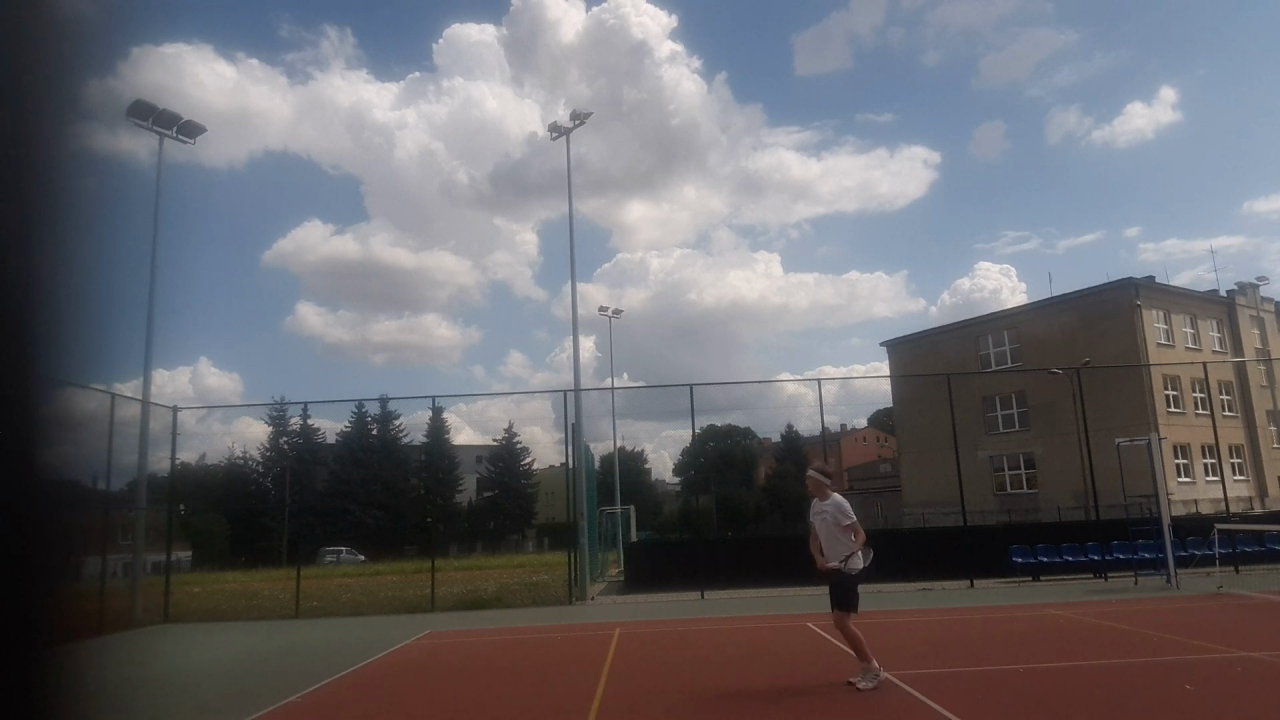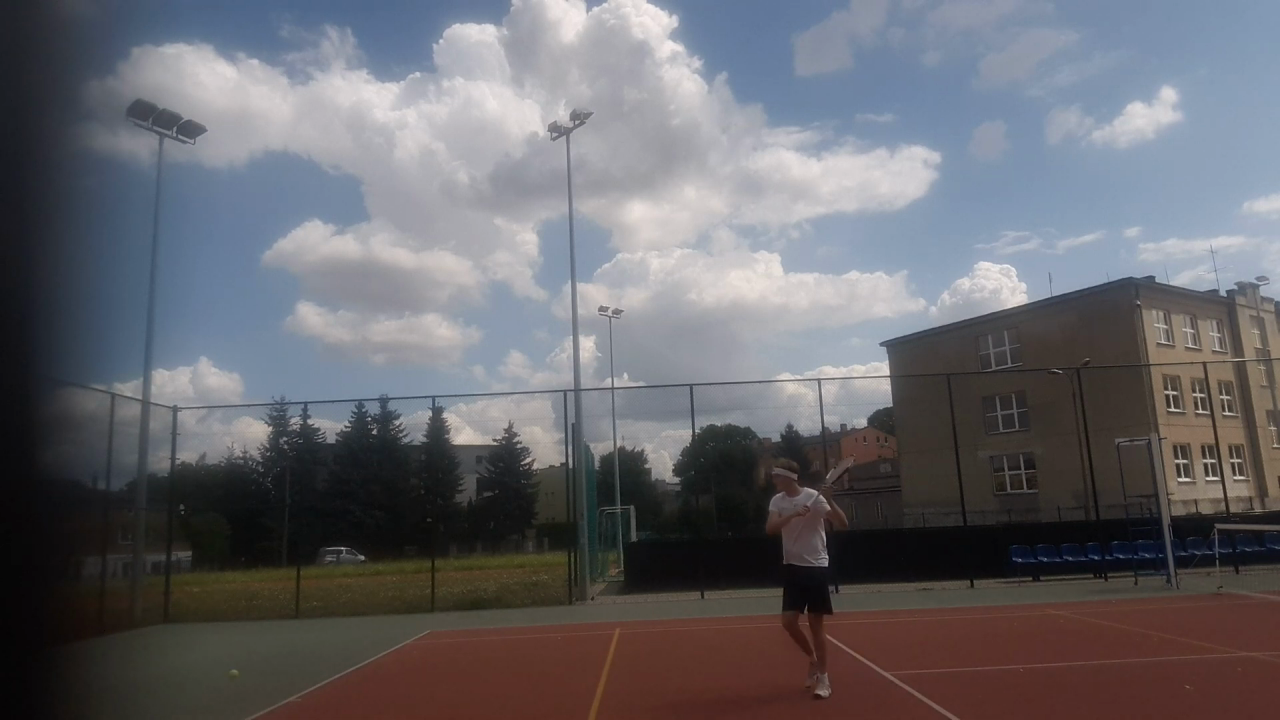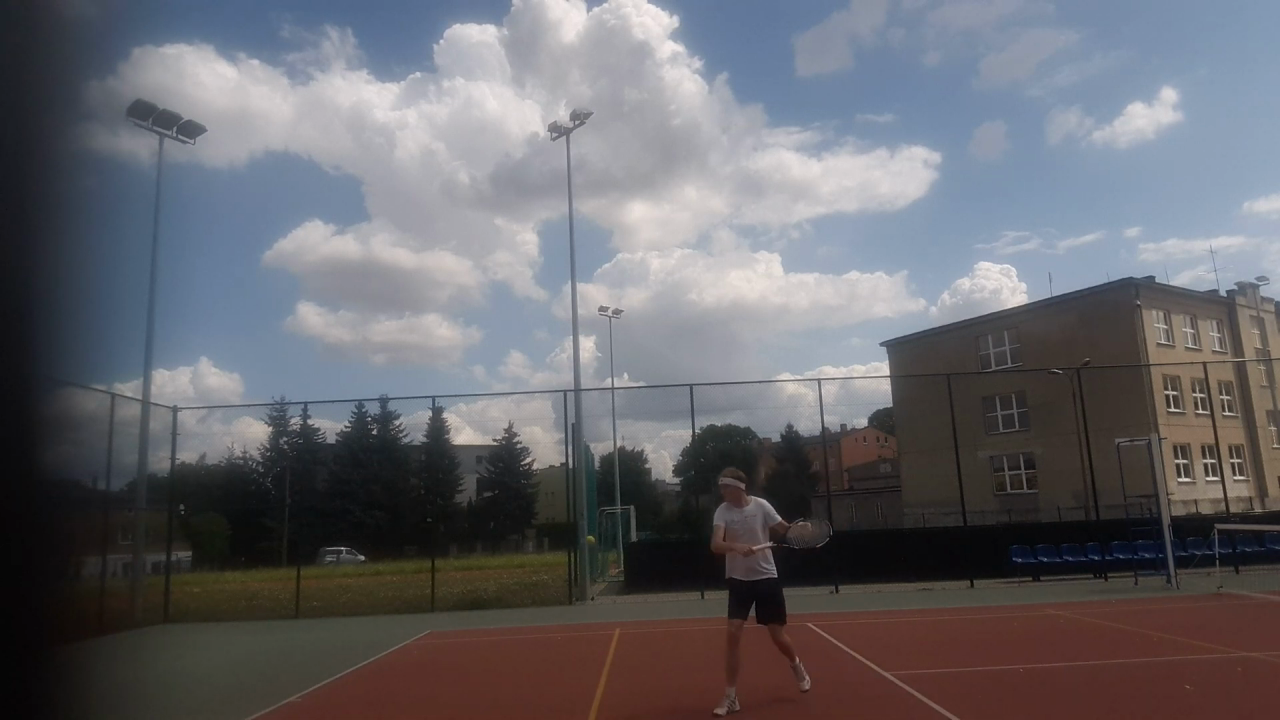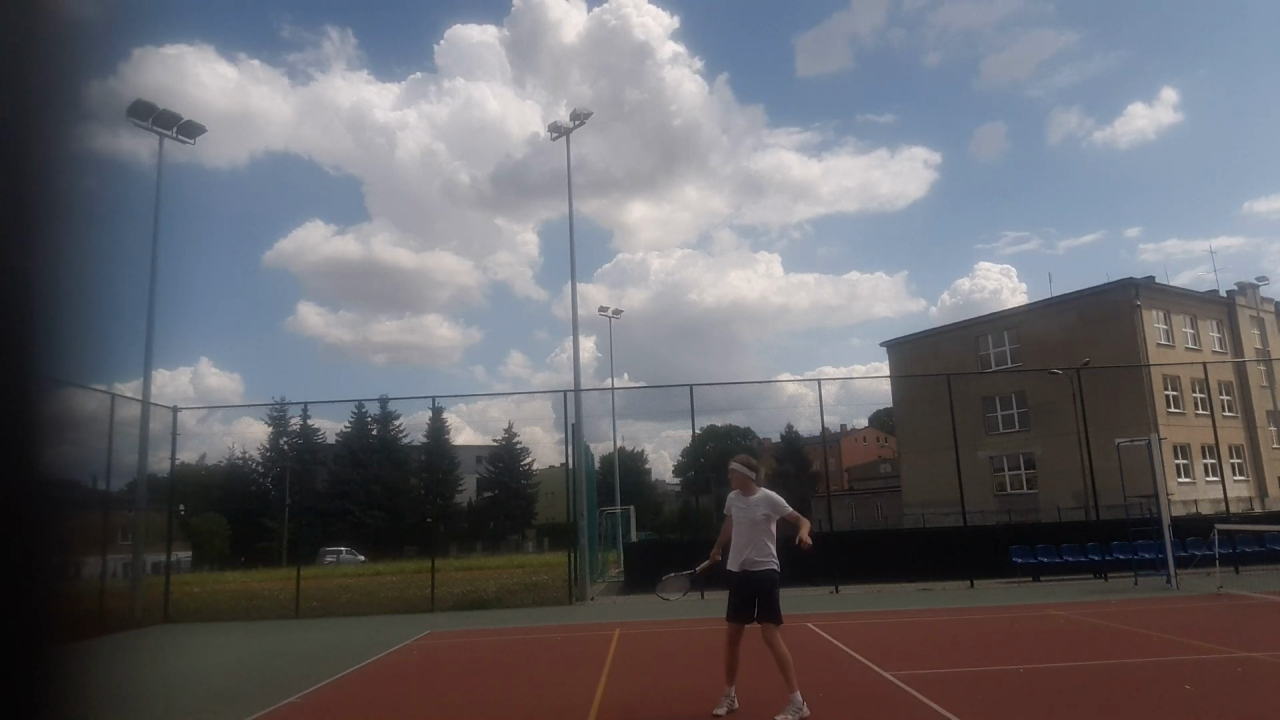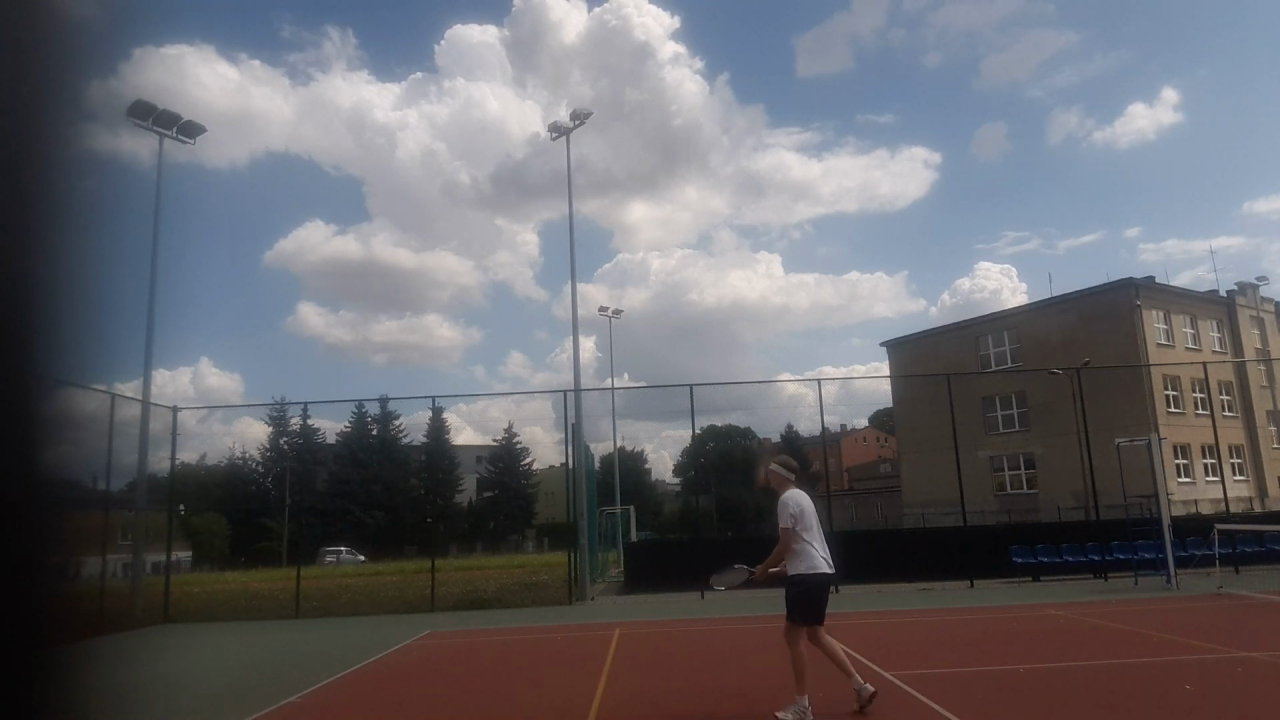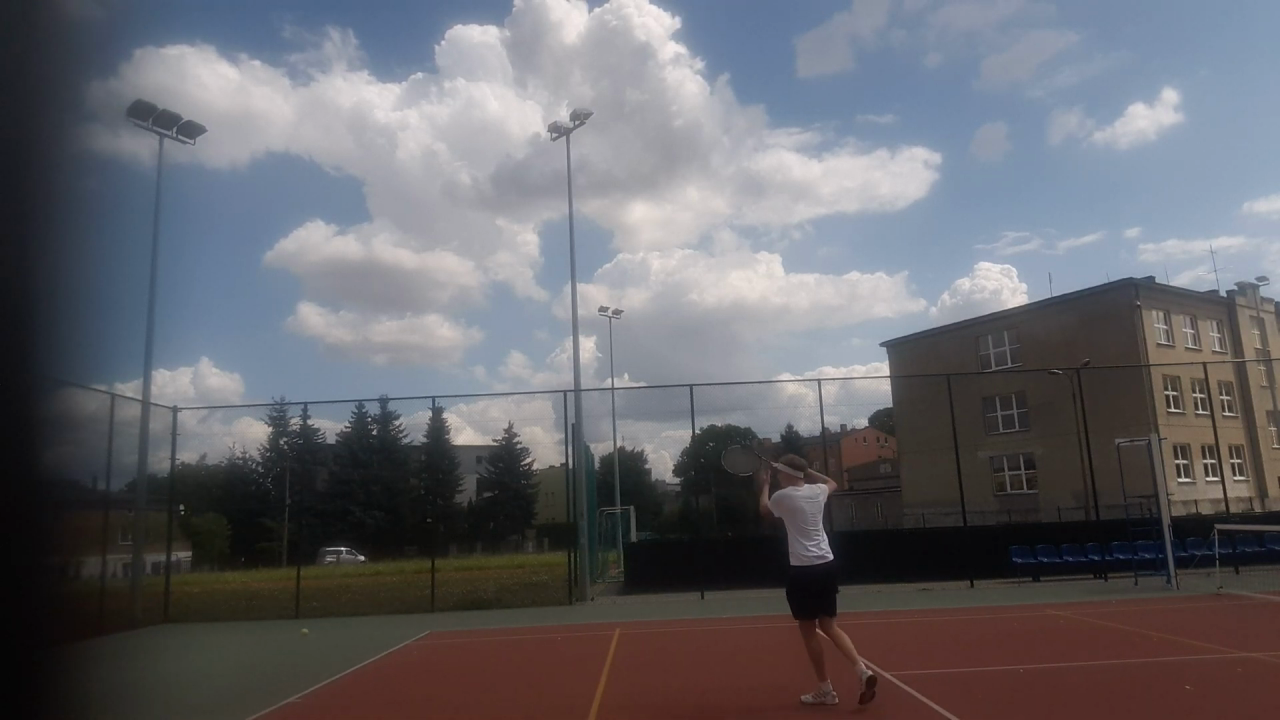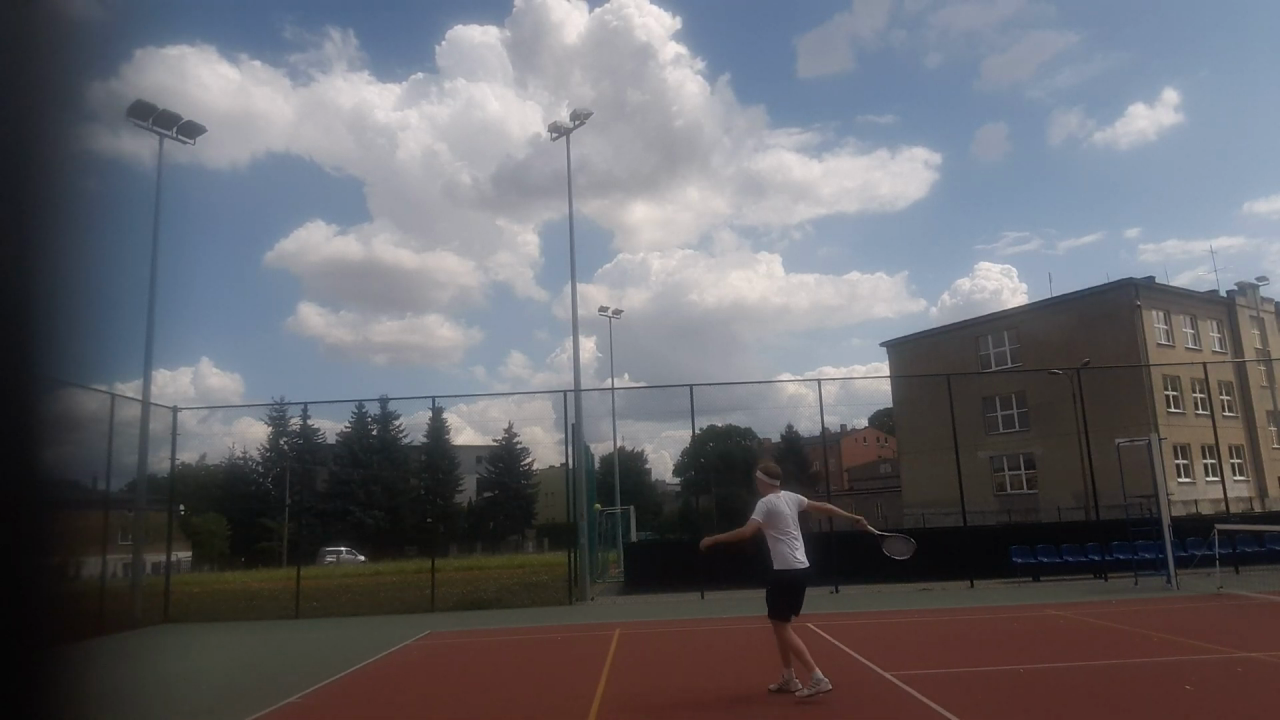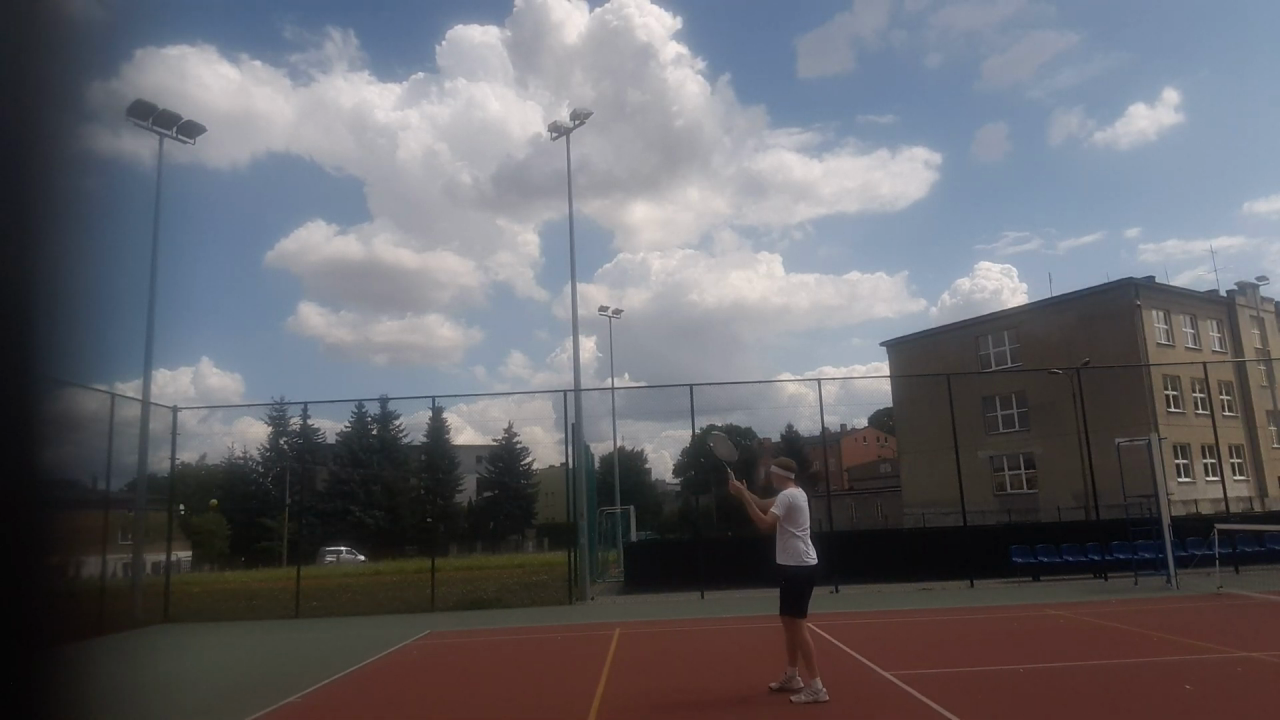
dt=0.5s
person 1, frame 1
left shoulder: (839, 503)
right shoulder: (815, 505)
left elbow: (860, 534)
right elbow: (814, 539)
left wrist: (853, 555)
right wrist: (819, 558)
left hip: (850, 568)
right hip: (834, 569)
left knee: (841, 622)
right knee: (842, 622)
left ankle: (873, 669)
right ankle: (868, 668)
person 1, frame 2
left shoulder: (813, 496)
right shoulder: (777, 500)
left elbow: (843, 525)
right elbow: (770, 528)
left wrist: (830, 501)
right wrist: (793, 514)
left hip: (816, 567)
right hip: (792, 567)
left knee: (816, 625)
right knee: (788, 623)
left ankle: (823, 678)
right ankle: (814, 661)
person 1, frame 3
left shoulder: (761, 506)
right shoulder: (723, 512)
left elbow: (785, 530)
right elbow: (716, 545)
right wrist: (735, 548)
left hip: (767, 578)
right hip: (738, 581)
left knee: (779, 637)
right knee: (733, 634)
left ankle: (797, 665)
right ankle: (730, 696)
person 1, frame 4
left shoulder: (769, 499)
right shoulder: (733, 498)
left elbow: (802, 520)
left wrist: (803, 534)
right wrist: (717, 549)
left hip: (765, 573)
right hip: (739, 574)
left knee: (772, 637)
right knee: (732, 636)
right ankle: (729, 696)
person 1, frame 5
left shoulder: (786, 500)
right shoulder: (800, 496)
left elbow: (784, 544)
left wrist: (764, 568)
right wrist: (782, 567)
left hip: (805, 574)
right hip: (821, 572)
left knee: (793, 637)
right knee: (816, 636)
right ankle: (860, 686)
person 1, frame 6
left shoulder: (782, 496)
right shoulder: (817, 491)
left elbow: (764, 508)
right elbow: (833, 483)
left wrist: (764, 484)
right wrist: (807, 472)
left hip: (803, 569)
right hip: (827, 565)
left knee: (808, 630)
right knee: (830, 627)
left ankle: (825, 689)
right ankle: (863, 671)
person 1, frame 7
left shoulder: (766, 503)
right shoulder: (791, 497)
left elbow: (746, 532)
right elbow: (822, 507)
left wrist: (713, 539)
right wrist: (852, 517)
left hip: (786, 571)
right hip: (799, 568)
left knee: (781, 628)
right knee: (781, 625)
left ankle: (818, 679)
right ankle: (789, 678)
person 1, frame 8
left shoulder: (787, 496)
right shoulder: (794, 493)
left elbow: (765, 524)
right elbow: (765, 507)
left wrist: (743, 496)
right wrist: (743, 491)
left hip: (798, 567)
right hip: (801, 565)
left knee: (797, 625)
right knee: (790, 622)
left ankle: (816, 687)
right ankle: (791, 677)
